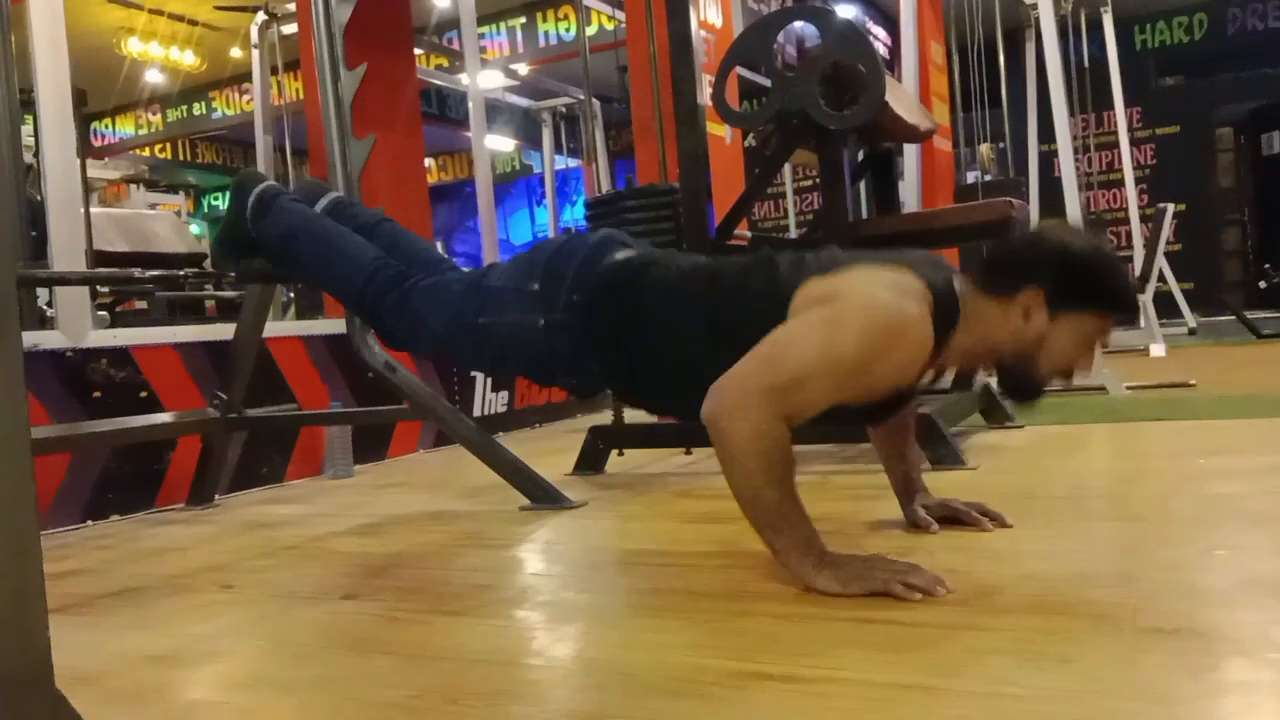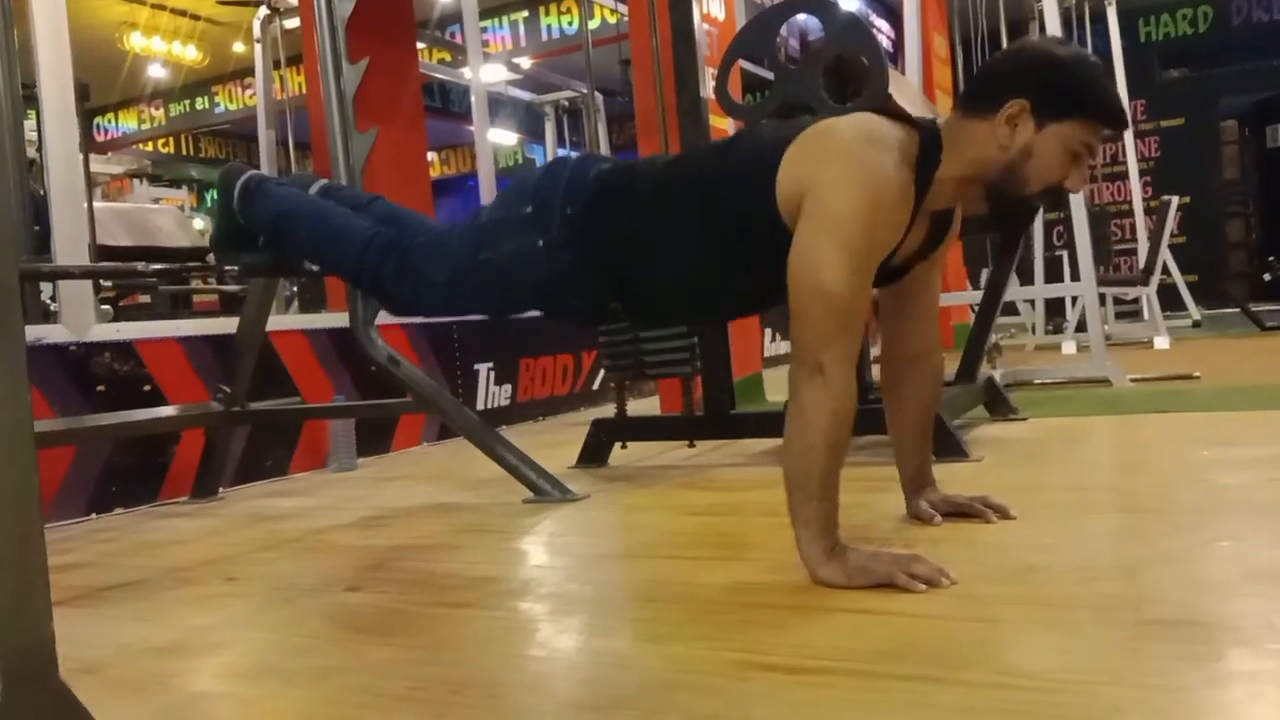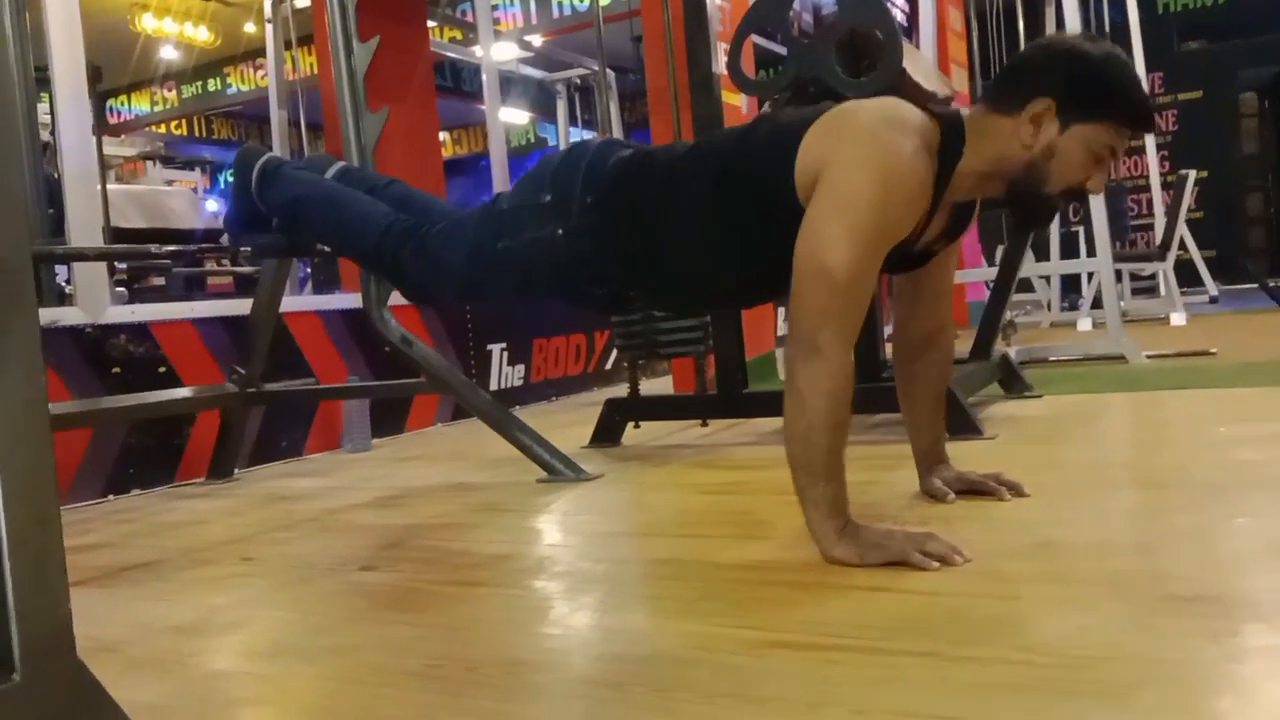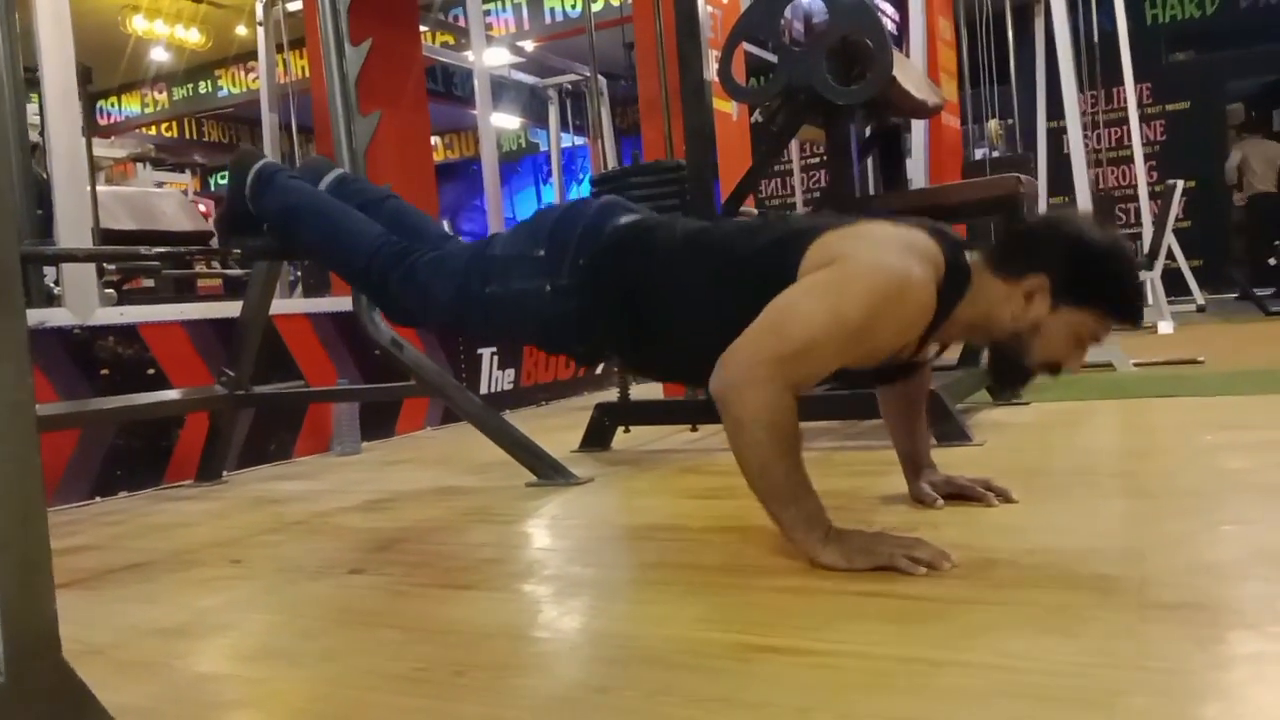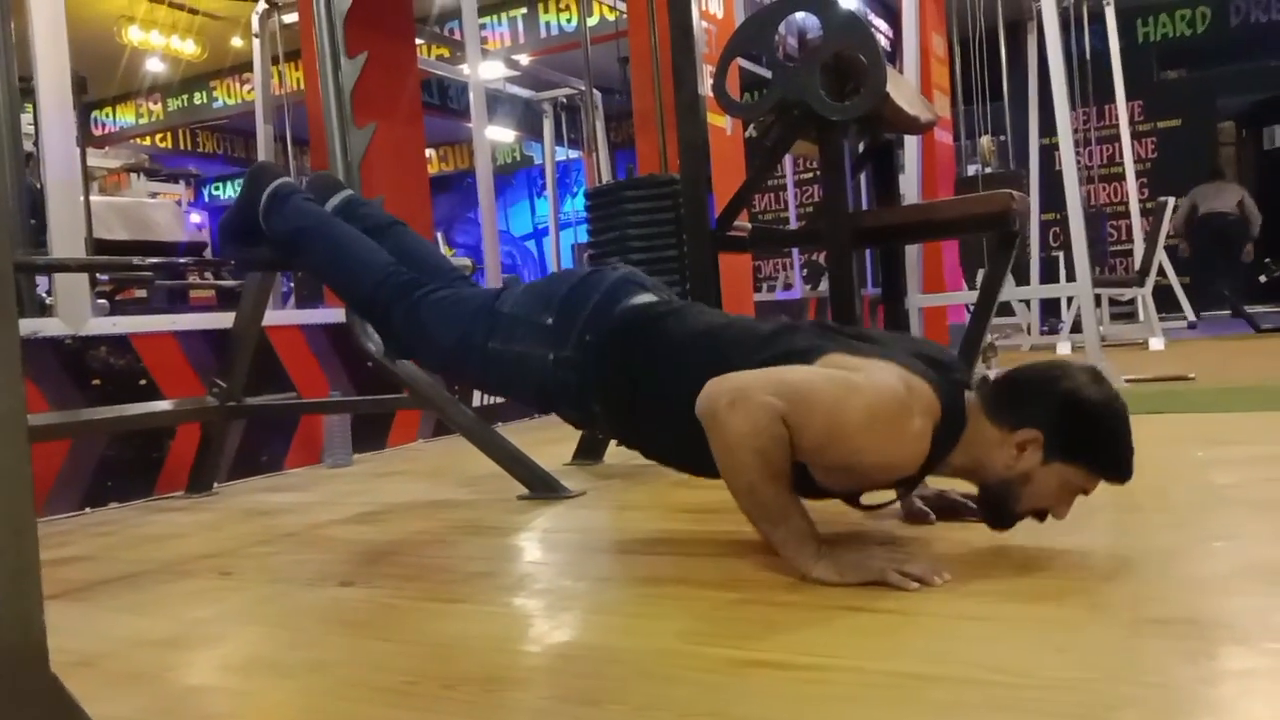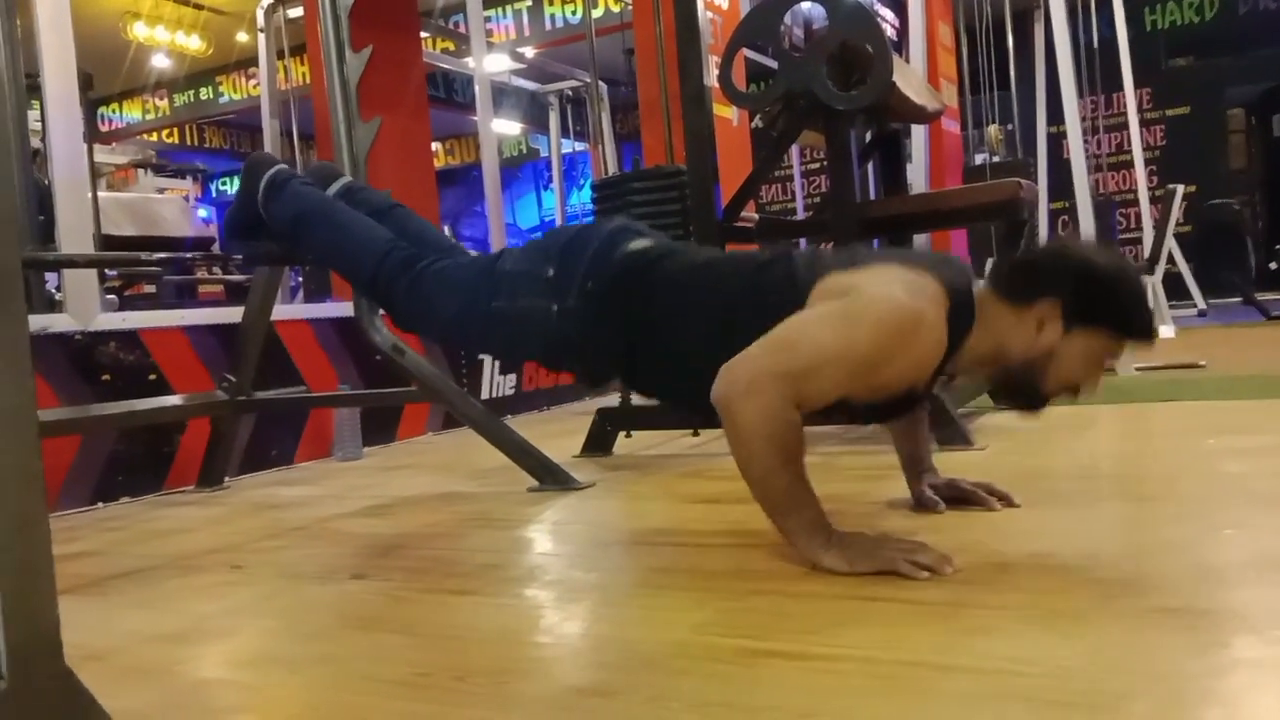
dt=0.5s
person 1, frame 1
left shoulder: (938, 305)
right shoulder: (896, 318)
right elbow: (737, 407)
left wrist: (913, 497)
right wrist: (815, 563)
left hip: (630, 293)
right hip: (584, 308)
left knee: (441, 285)
right knee: (405, 304)
left ankle: (323, 209)
right ankle: (267, 212)
person 1, frame 2
left shoulder: (939, 194)
right shoulder: (872, 174)
left elbow: (913, 348)
right elbow: (822, 368)
left wrist: (920, 488)
right wrist: (824, 552)
left hip: (615, 253)
right hip: (574, 230)
left knee: (421, 263)
right knee: (400, 272)
left ankle: (317, 193)
right ankle: (258, 202)
person 1, frame 3
left shoulder: (956, 188)
right shoulder: (892, 161)
left elbow: (923, 330)
right elbow: (819, 346)
left wrist: (932, 465)
right wrist: (835, 531)
left hip: (635, 242)
right hip: (592, 216)
left knee: (437, 243)
right knee: (419, 257)
left ankle: (332, 173)
right ankle: (272, 182)
person 1, frame 4
left shoulder: (941, 289)
right shoulder: (898, 282)
left elbow: (901, 365)
right elbow: (746, 378)
left wrist: (920, 470)
right wrist: (820, 539)
left hip: (633, 262)
right hip: (586, 275)
left knee: (435, 268)
right knee: (409, 281)
left ankle: (328, 184)
right ankle: (265, 188)
person 1, frame 5
left shoulder: (949, 382)
right shoulder: (899, 425)
right elbow: (732, 402)
left wrist: (915, 492)
right wrist: (812, 553)
left hip: (638, 319)
right hip: (590, 343)
left knee: (452, 298)
right knee: (413, 312)
left ankle: (333, 202)
right ankle: (275, 203)
person 1, frame 6
left shoulder: (956, 299)
right shoulder: (912, 321)
right elbow: (746, 386)
left wrist: (920, 475)
right wrist: (821, 541)
left hip: (649, 277)
right hip: (598, 295)
left knee: (447, 272)
right knee: (416, 284)
left ankle: (333, 190)
right ankle: (275, 192)
